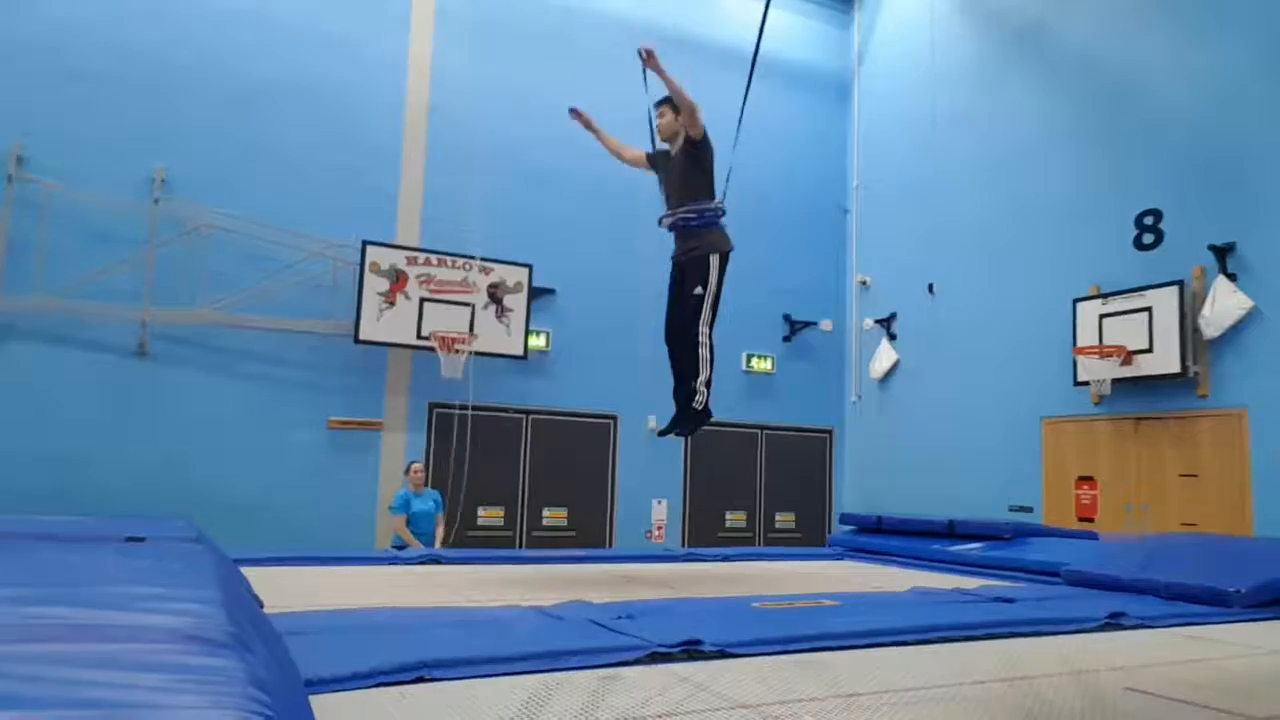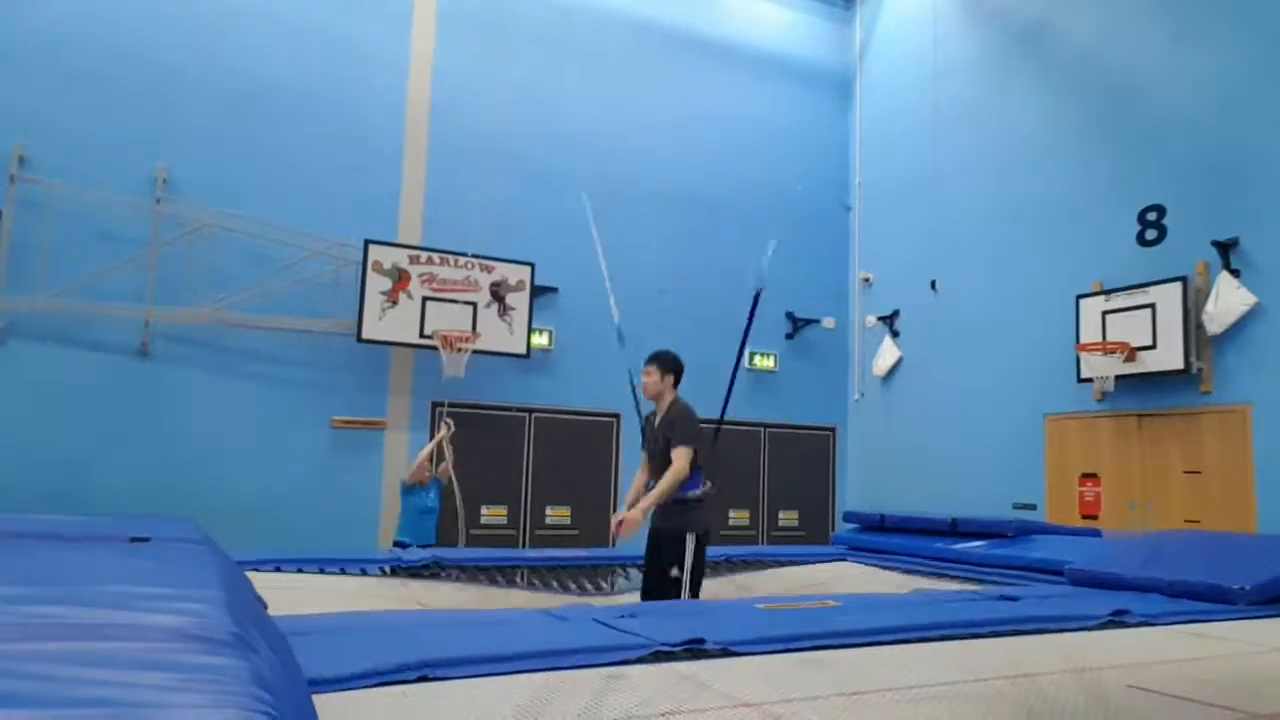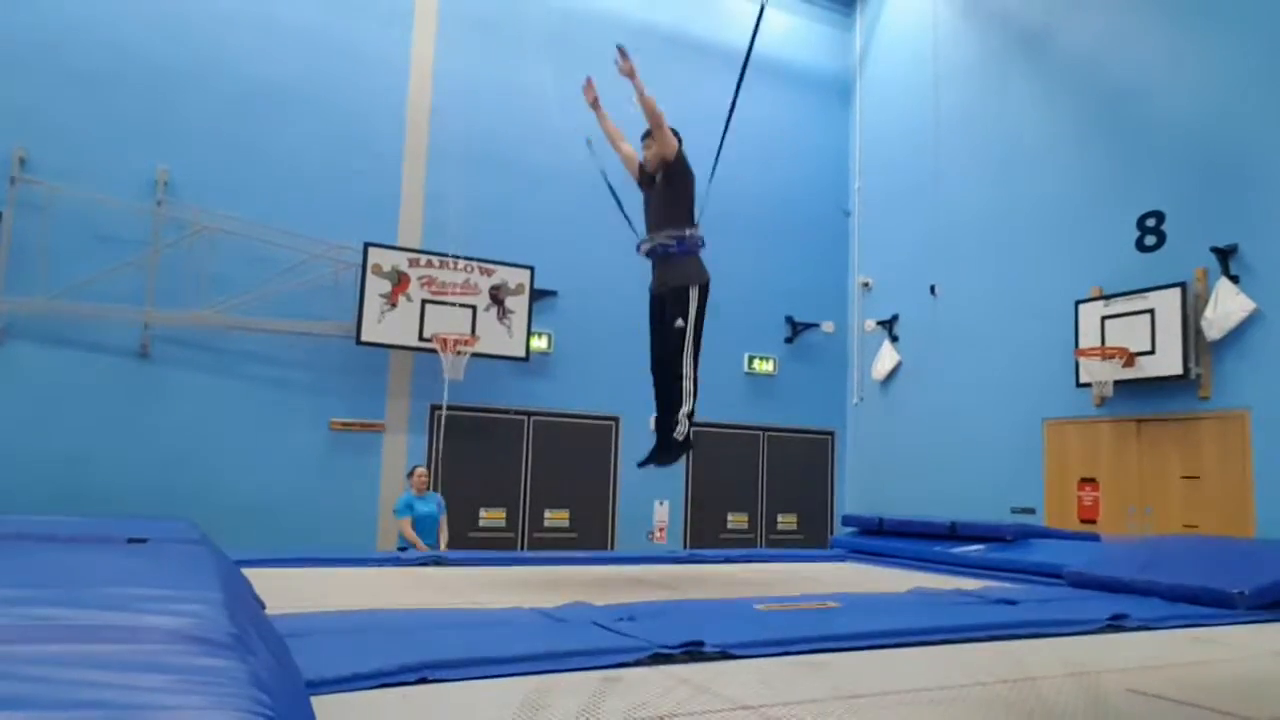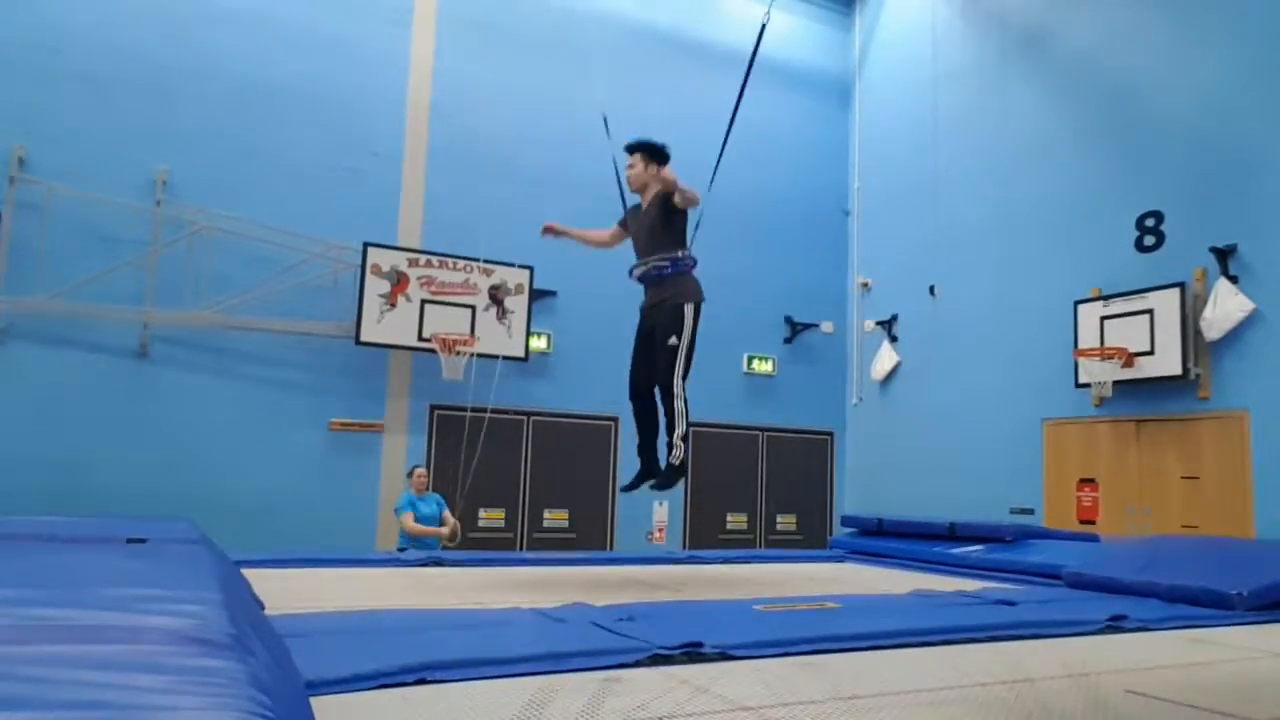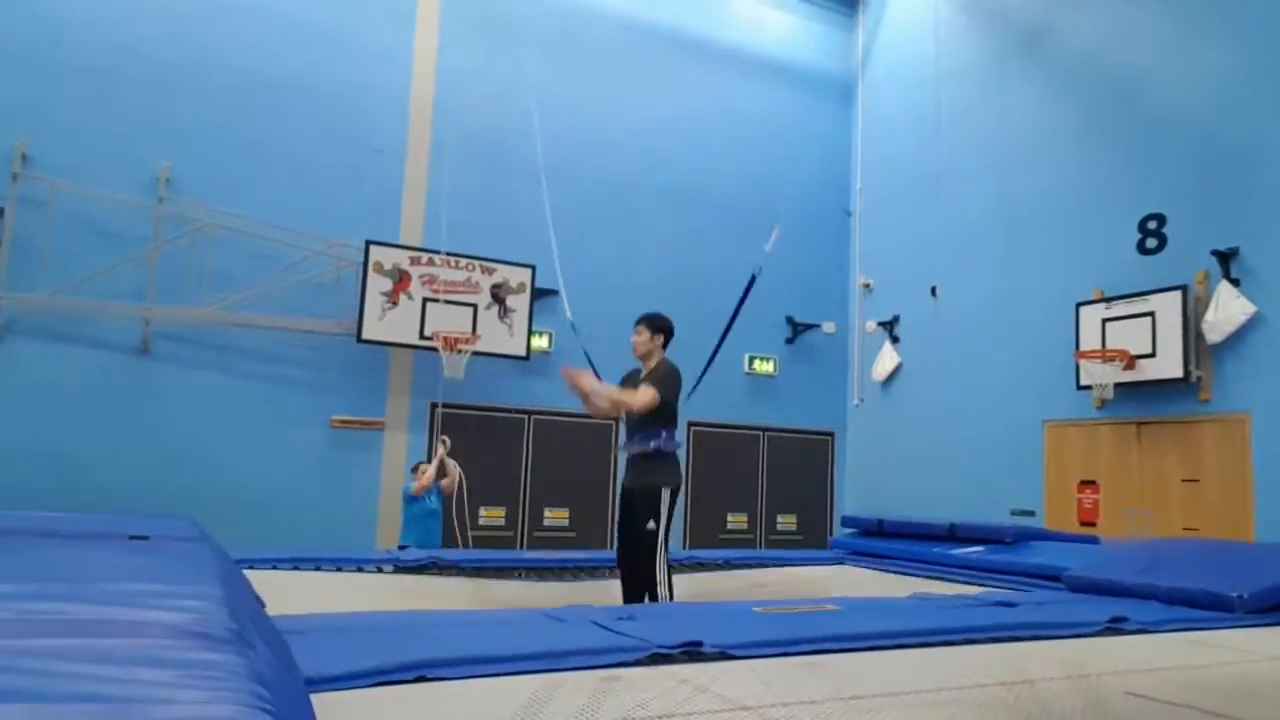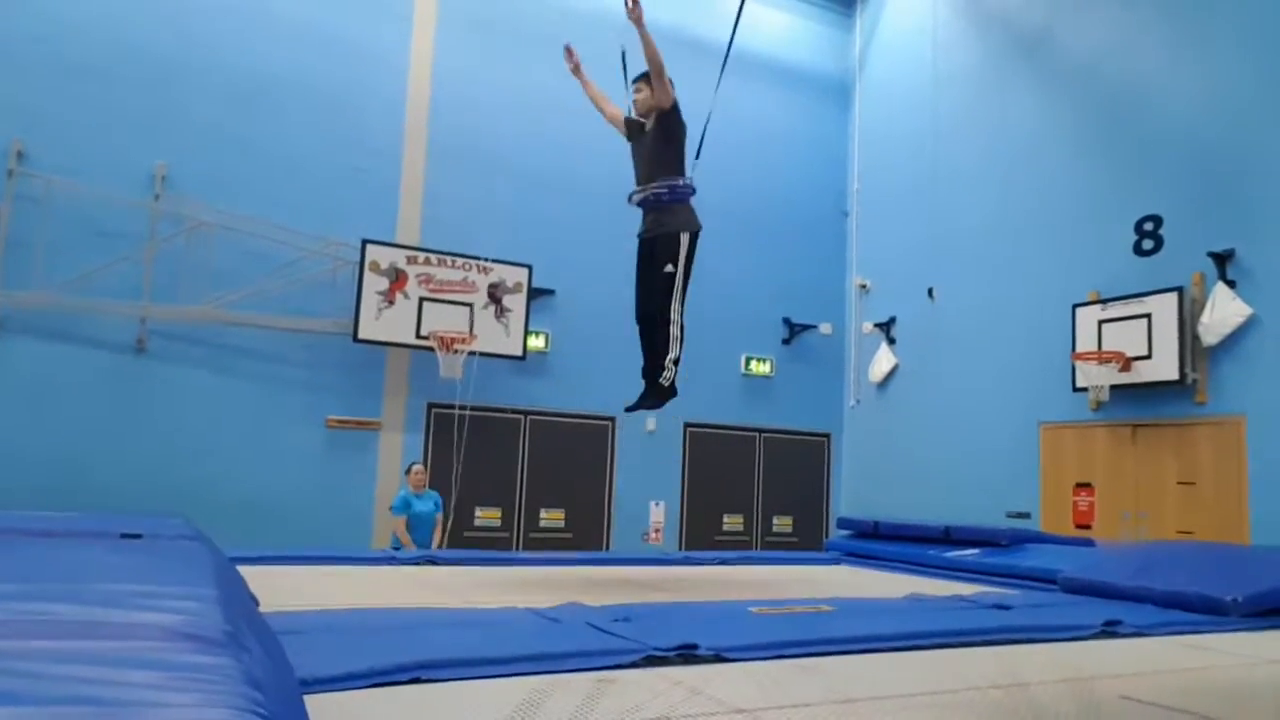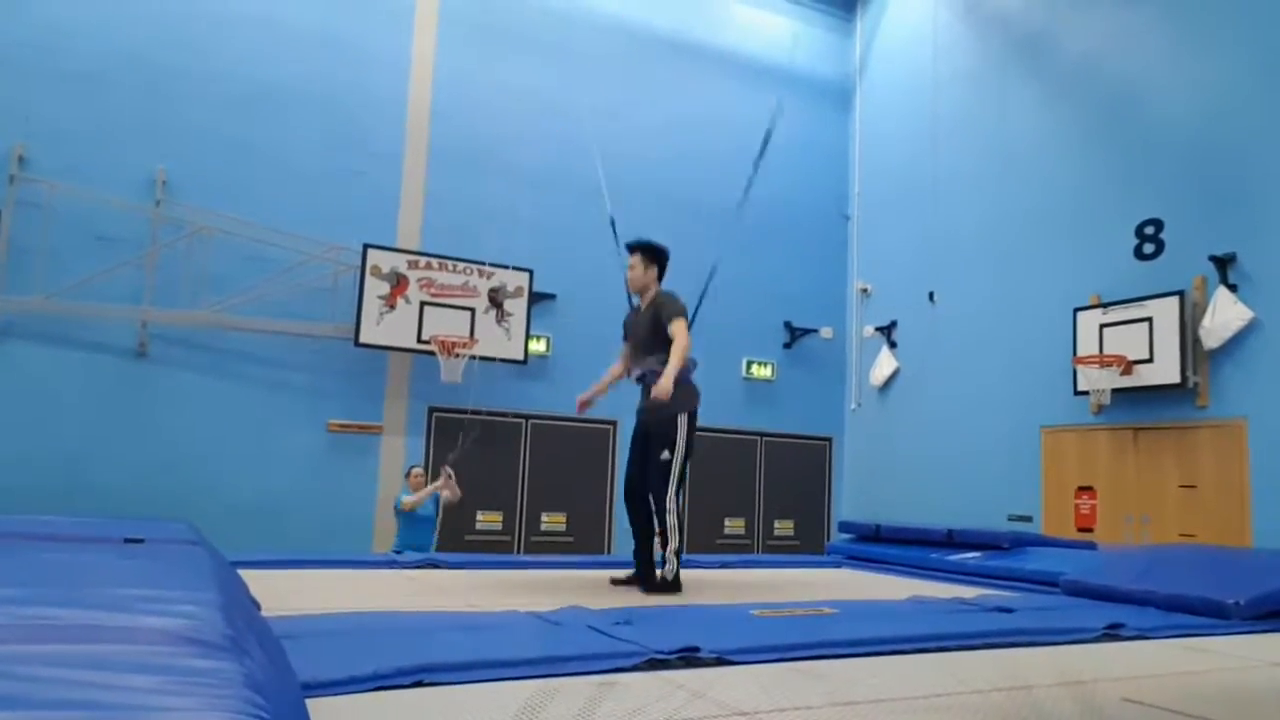
dt=0.5s
person 1, frame 1
left shoulder: (696, 145)
right shoulder: (664, 158)
left elbow: (690, 108)
right elbow: (626, 155)
left wrist: (659, 72)
right wrist: (593, 128)
left hip: (708, 247)
right hip: (683, 250)
left knee: (696, 329)
right knee: (675, 333)
left ankle: (699, 405)
right ankle: (684, 407)
person 1, frame 2
left shoulder: (683, 418)
right shoulder: (650, 421)
left elbow: (680, 469)
right elbow: (645, 471)
left wrist: (642, 508)
right wrist: (625, 509)
left hip: (688, 519)
right hip: (663, 518)
left knee: (681, 595)
right knee: (652, 593)
person 1, frame 3
left shoulder: (679, 172)
right shoulder: (649, 181)
left elbow: (659, 121)
right elbow: (618, 143)
left wrist: (634, 78)
right wrist: (596, 106)
left hip: (686, 278)
right hip: (661, 280)
left knee: (683, 360)
right knee: (661, 364)
left ankle: (681, 433)
right ankle: (664, 436)
person 1, frame 4
left shoulder: (667, 196)
right shoulder: (634, 213)
left elbow: (691, 200)
right elbow: (607, 238)
left wrist: (675, 185)
right wrist: (566, 232)
left hip: (679, 299)
right hip: (652, 303)
left knee: (670, 384)
right knee: (638, 388)
left ankle: (674, 461)
right ankle: (649, 464)
person 1, frame 5
left shoulder: (667, 373)
right shoulder: (632, 379)
left elbow: (638, 403)
right elbow: (602, 409)
left wrist: (594, 385)
right wrist: (585, 391)
left hip: (658, 479)
right hip: (634, 481)
left knee: (652, 561)
right knee: (627, 561)
person 1, frame 6
left shoulder: (671, 121)
right shoulder: (637, 130)
left elbow: (663, 75)
right elbow: (606, 109)
right wrist: (579, 73)
left hip: (677, 226)
right hip: (650, 227)
left knee: (669, 306)
right knee: (646, 311)
left ankle: (666, 380)
right ankle: (652, 383)
person 1, frame 7
left shoulder: (668, 303)
right shoulder: (634, 317)
left elbow: (682, 339)
right elbow: (624, 364)
left wrist: (669, 376)
right wrist: (595, 392)
left hip: (675, 407)
right hip: (650, 408)
left knee: (665, 494)
right knee: (634, 491)
left ankle: (669, 574)
right ankle: (645, 569)
